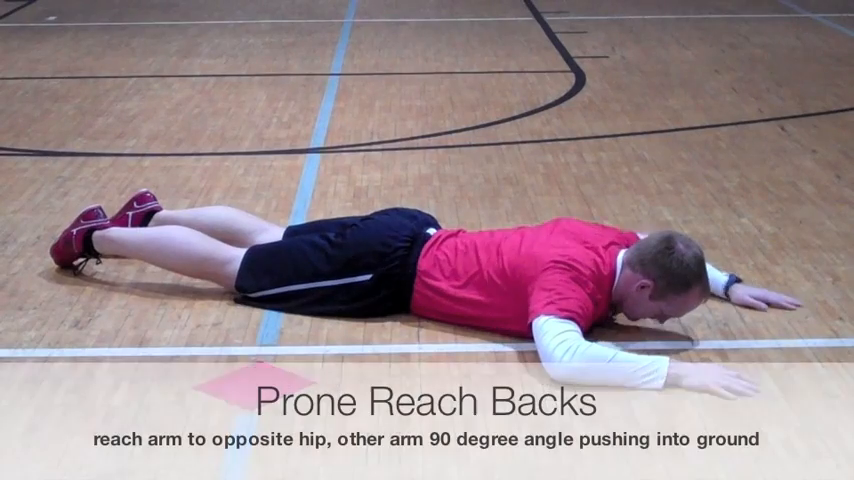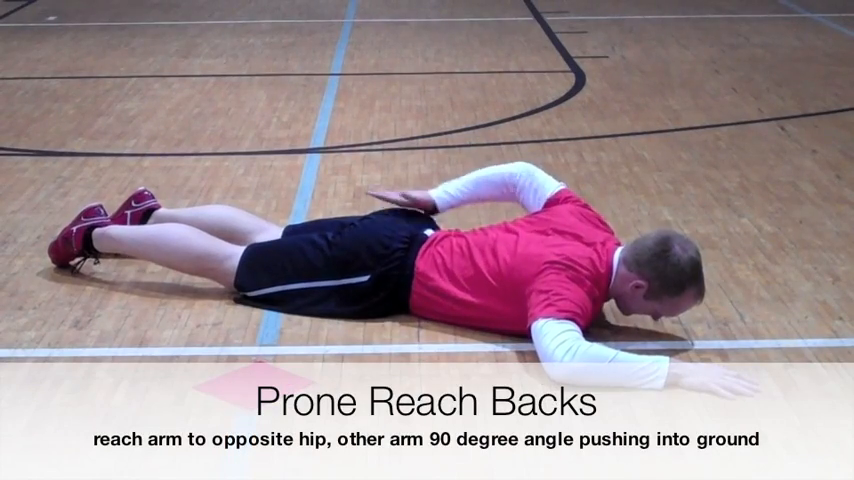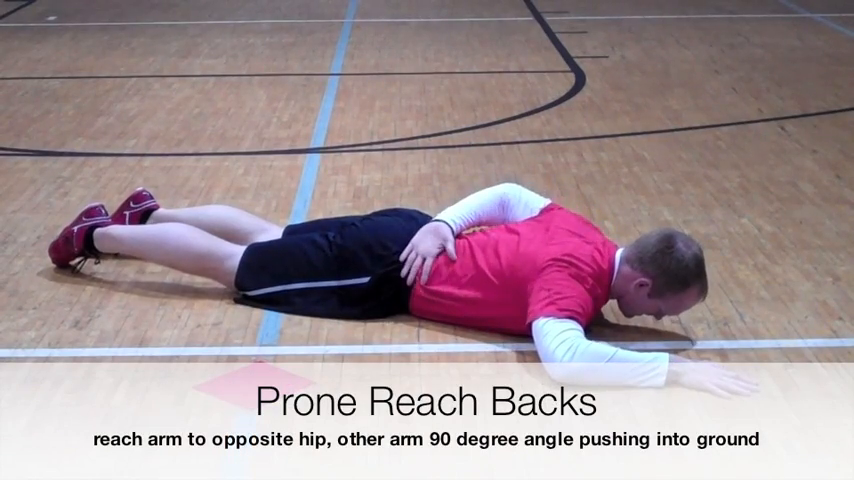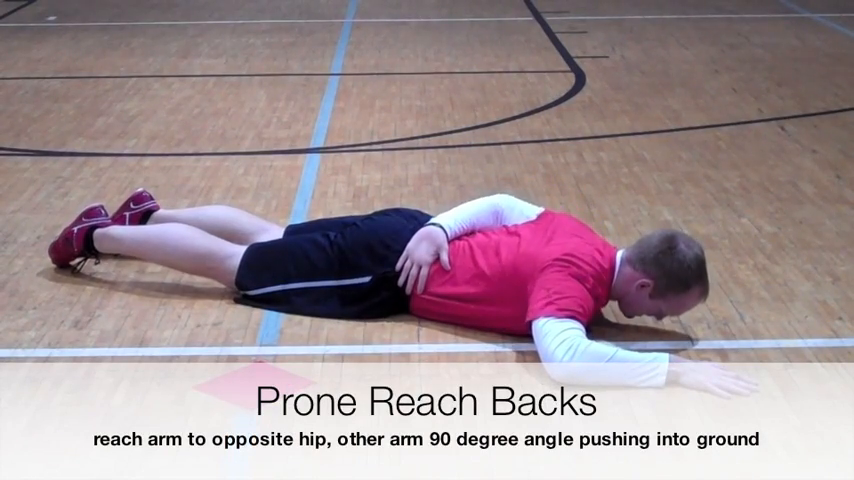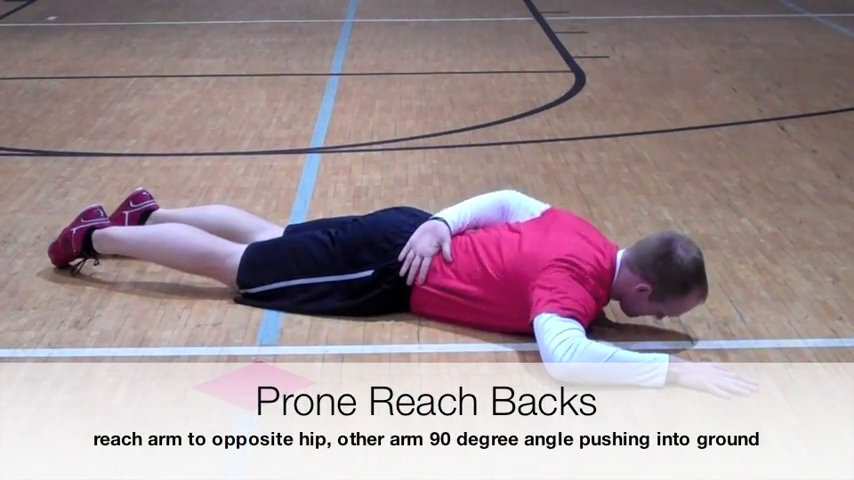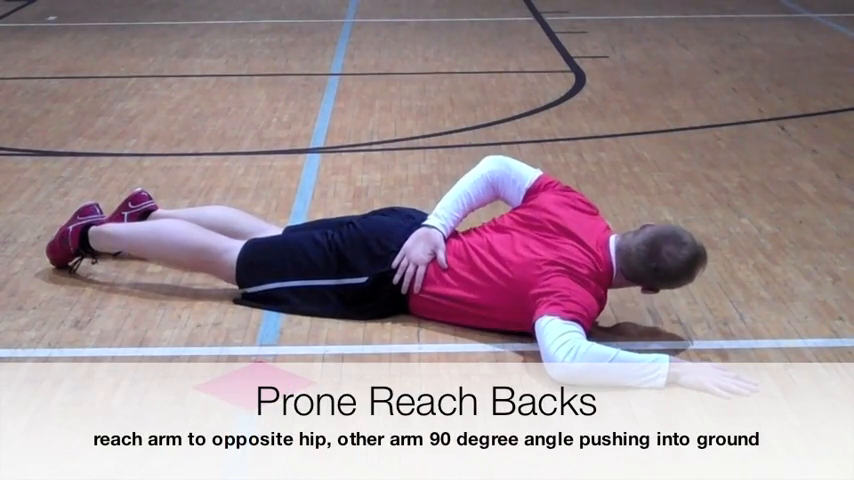
dt=0.7s
person 1, frame 1
left shoulder: (622, 244)
right shoulder: (575, 277)
left elbow: (672, 257)
right elbow: (562, 360)
left wrist: (724, 282)
right wrist: (679, 371)
left hip: (411, 235)
right hip: (393, 269)
left knee: (265, 237)
right knee: (236, 266)
left ankle: (151, 213)
right ankle: (99, 236)
person 1, frame 2
left shoulder: (592, 228)
right shoulder: (572, 279)
left elbow: (522, 173)
right elbow: (561, 361)
left wrist: (435, 200)
right wrist: (675, 371)
left hip: (406, 237)
right hip: (389, 274)
left knee: (266, 236)
right knee: (232, 267)
left ankle: (151, 213)
right ankle: (99, 235)
person 1, frame 3
left shoulder: (586, 233)
right shoulder: (575, 276)
left elbow: (506, 195)
right elbow: (562, 358)
left wrist: (441, 223)
right wrist: (674, 369)
left hip: (411, 235)
right hip: (387, 271)
left knee: (266, 235)
right knee: (234, 265)
left ankle: (147, 213)
right ankle: (99, 235)
person 1, frame 4
left shoulder: (583, 237)
right shoulder: (576, 275)
left elbow: (501, 205)
right elbow: (562, 357)
left wrist: (436, 227)
right wrist: (675, 369)
left hip: (408, 235)
right hip: (387, 270)
left knee: (266, 237)
right knee: (235, 266)
left ankle: (147, 214)
right ankle: (102, 233)
person 1, frame 5
left shoulder: (589, 237)
right shoulder: (576, 279)
left elbow: (506, 202)
right elbow: (563, 358)
left wrist: (440, 223)
right wrist: (674, 368)
left hip: (410, 234)
right hip: (390, 269)
left knee: (270, 234)
right knee: (237, 264)
left ankle: (146, 213)
right ankle: (99, 235)
person 1, frame 6
left shoulder: (579, 211)
right shoulder: (576, 286)
left elbow: (494, 168)
right elbow: (563, 361)
left wrist: (433, 226)
right wrist: (676, 370)
left hip: (402, 235)
right hip: (385, 278)
left knee: (267, 235)
right knee: (233, 262)
left ankle: (146, 212)
right ankle: (96, 234)
